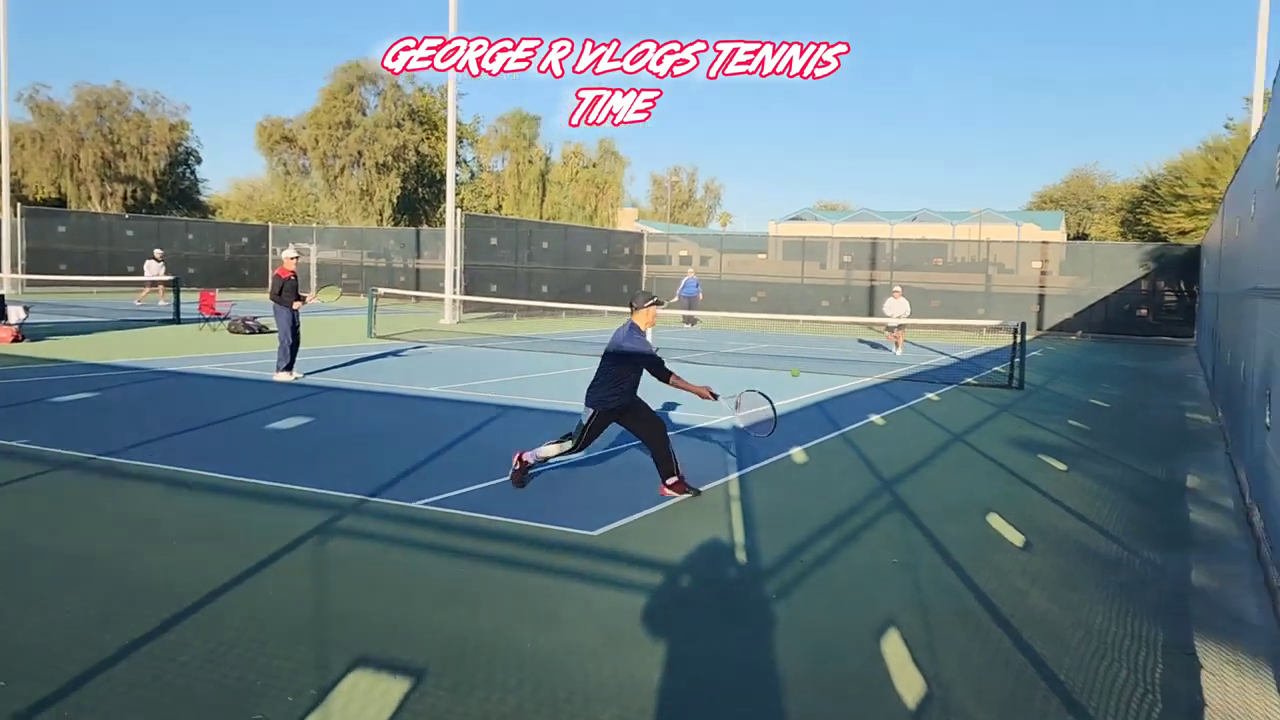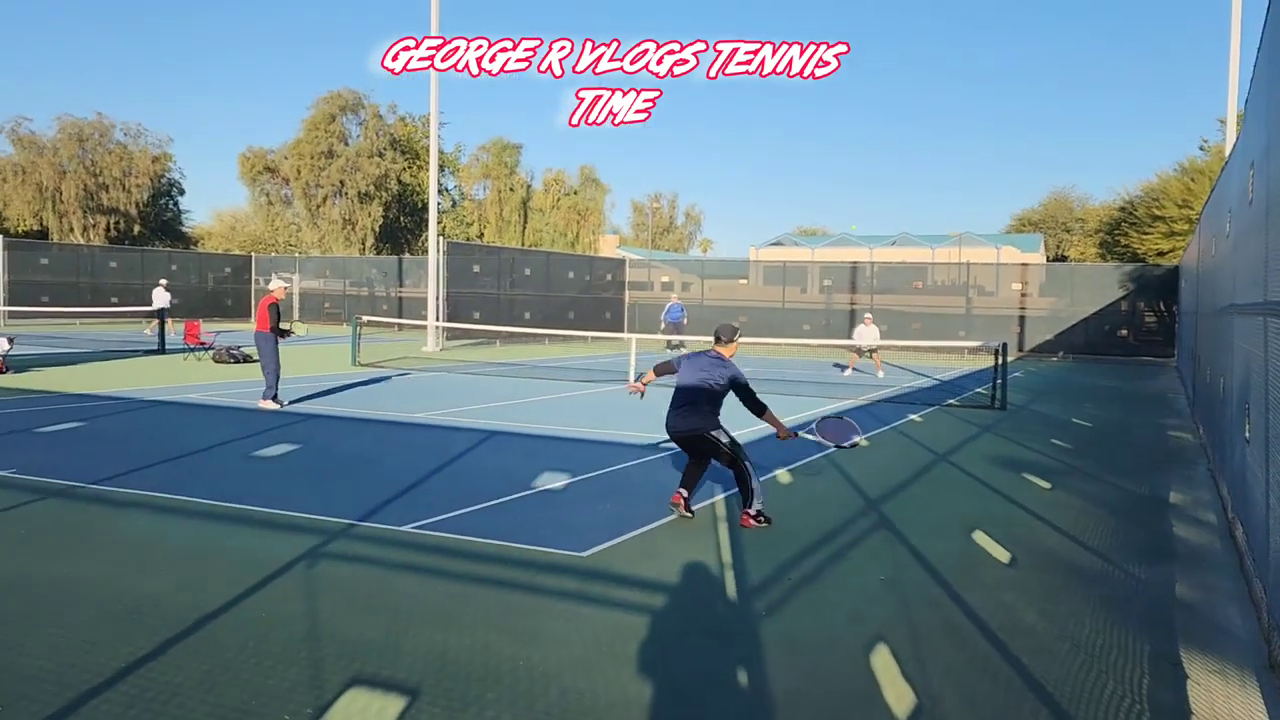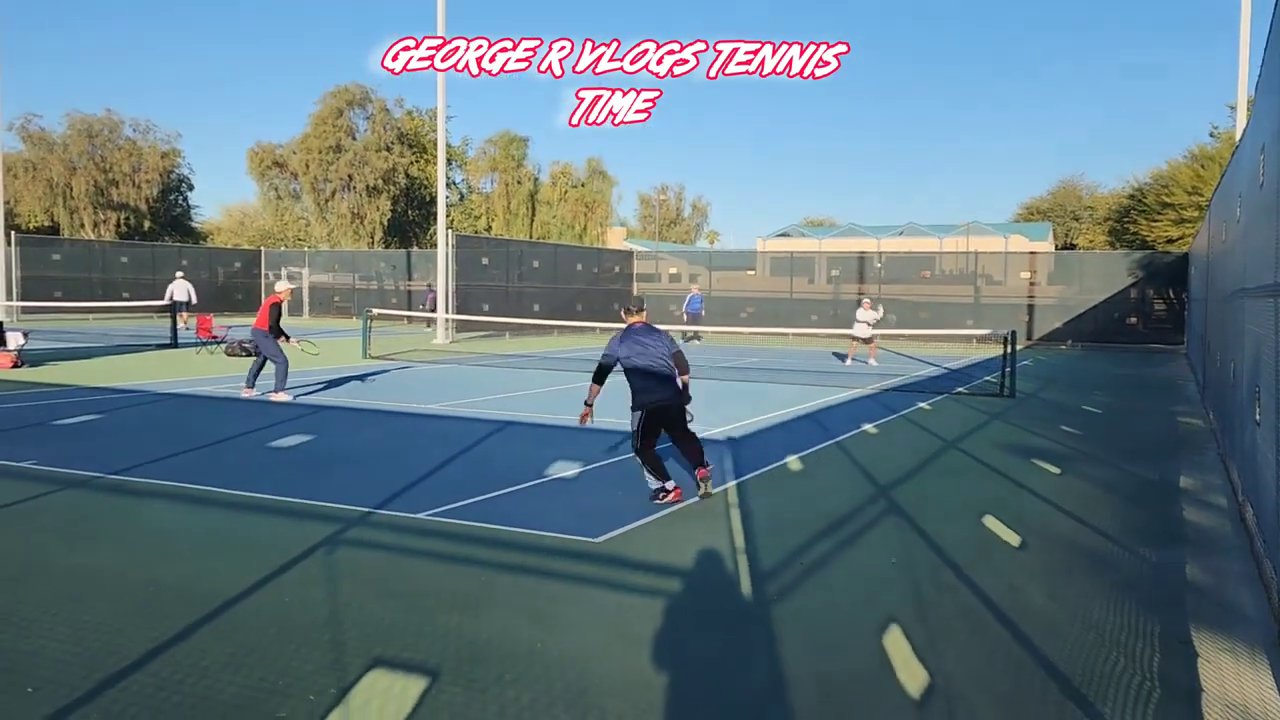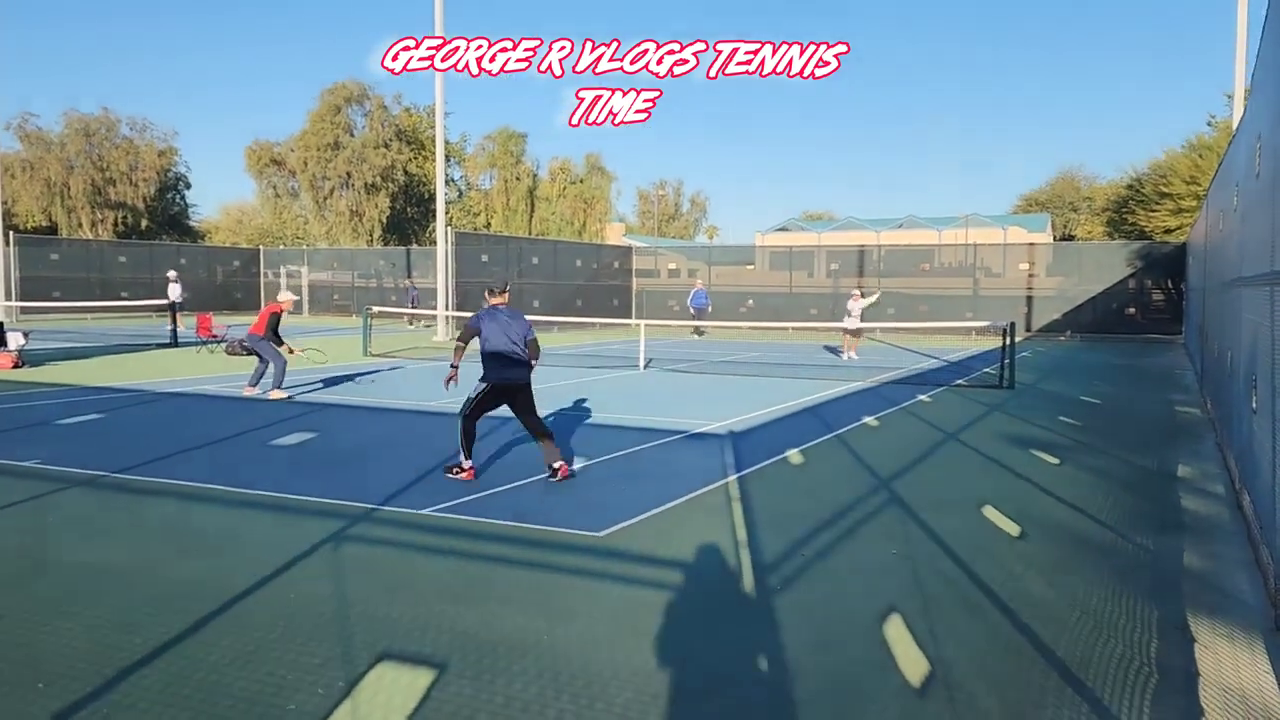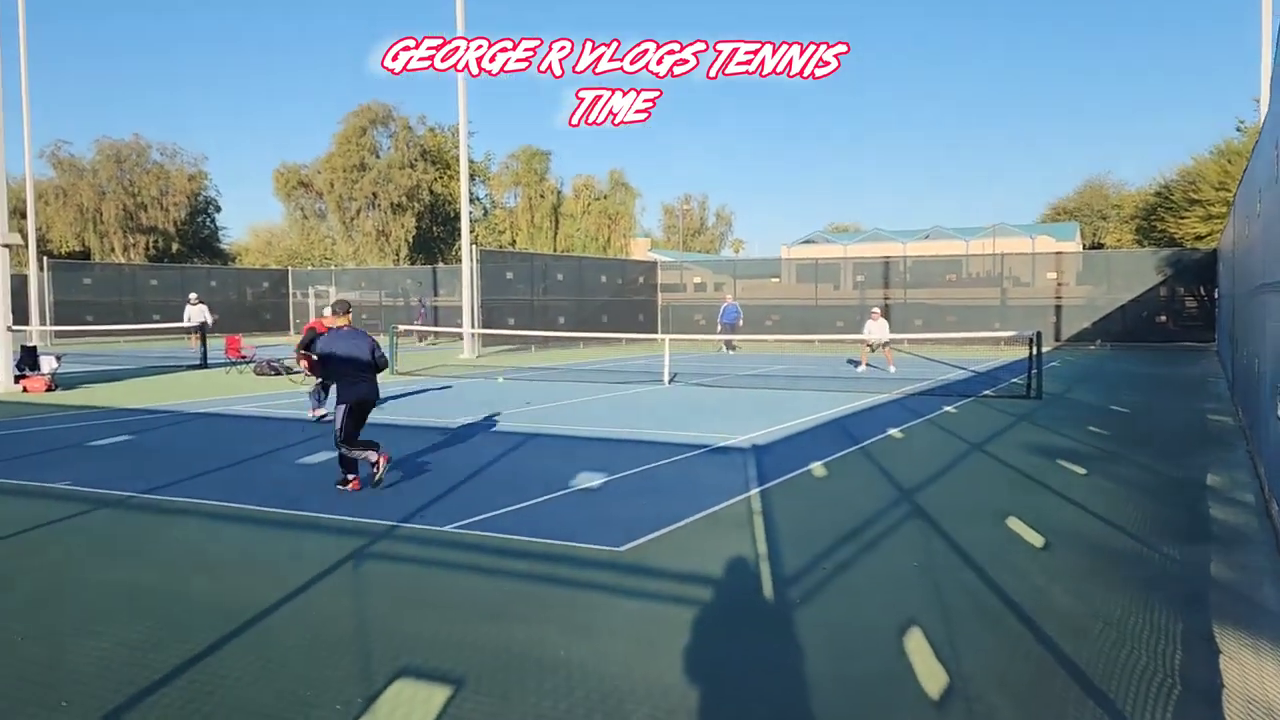
dt=0.5s
person 1, frame 1
left shoulder: (629, 332)
right shoulder: (634, 340)
right elbow: (662, 373)
right wrist: (695, 389)
left hip: (624, 399)
right hip: (602, 402)
left knee: (656, 429)
right knee: (575, 443)
left ankle: (671, 483)
right ankle: (524, 460)
person 1, frame 2
left shoulder: (690, 359)
right shoulder: (730, 371)
left elbow: (660, 369)
right elbow: (754, 405)
left wrist: (642, 383)
right wrist: (779, 426)
left hip: (674, 426)
right hip: (703, 426)
left knee: (698, 457)
right knee: (740, 462)
left ankle: (681, 497)
right ankle: (752, 513)
person 1, frame 3
left shoulder: (617, 341)
right shoulder: (661, 335)
left elbow: (599, 376)
right elbow: (682, 365)
left wrist: (588, 404)
right wrist: (683, 391)
left hip: (645, 401)
right hip: (672, 397)
left knee: (643, 447)
right knee: (682, 437)
left ankle: (669, 489)
right ankle: (701, 468)
person 1, frame 4
left shoulder: (481, 317)
right shoulder: (521, 319)
left elbow: (462, 341)
right elbow: (534, 352)
left wrist: (454, 367)
left hip: (496, 379)
right hip: (521, 379)
left knee: (468, 416)
right knee: (533, 422)
left ankle: (466, 466)
right ankle: (558, 465)
person 1, frame 5
left shoulder: (325, 340)
right shoulder: (366, 337)
left elbow: (321, 372)
right elbow: (382, 363)
left hip: (349, 395)
right hip: (370, 394)
left knee: (343, 441)
right knee: (348, 437)
left ankle: (376, 456)
right ankle: (351, 478)
